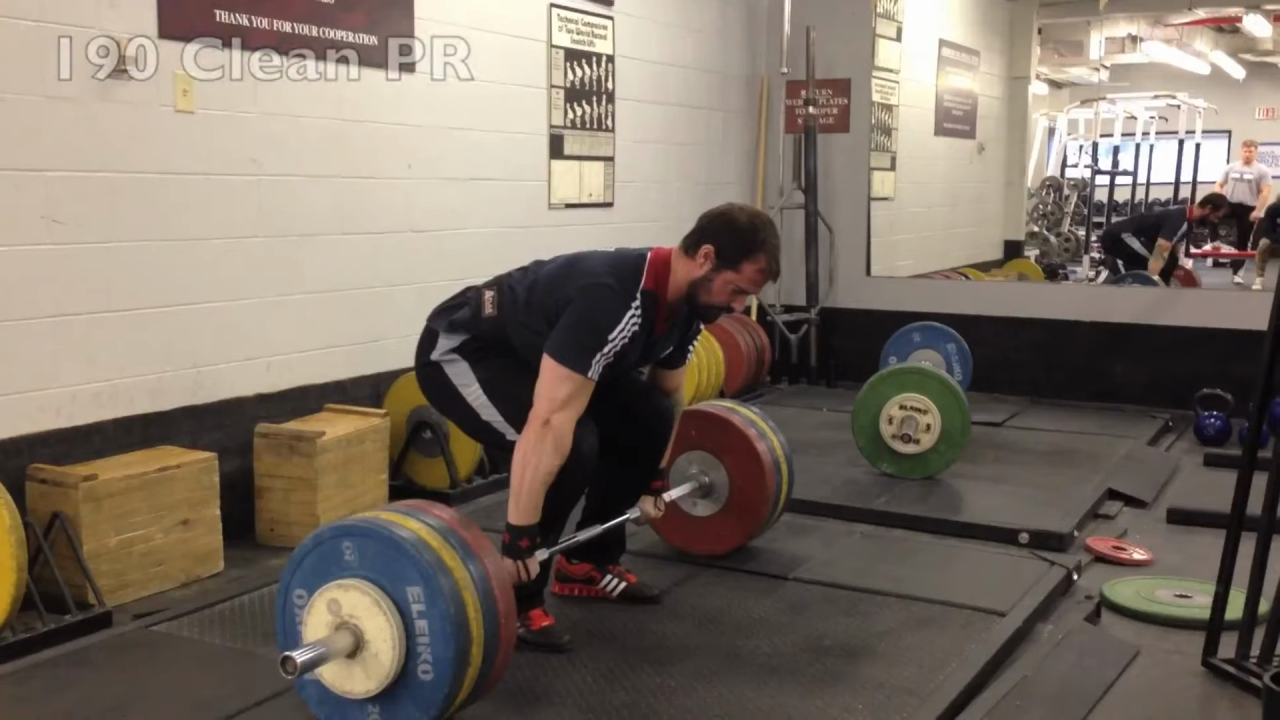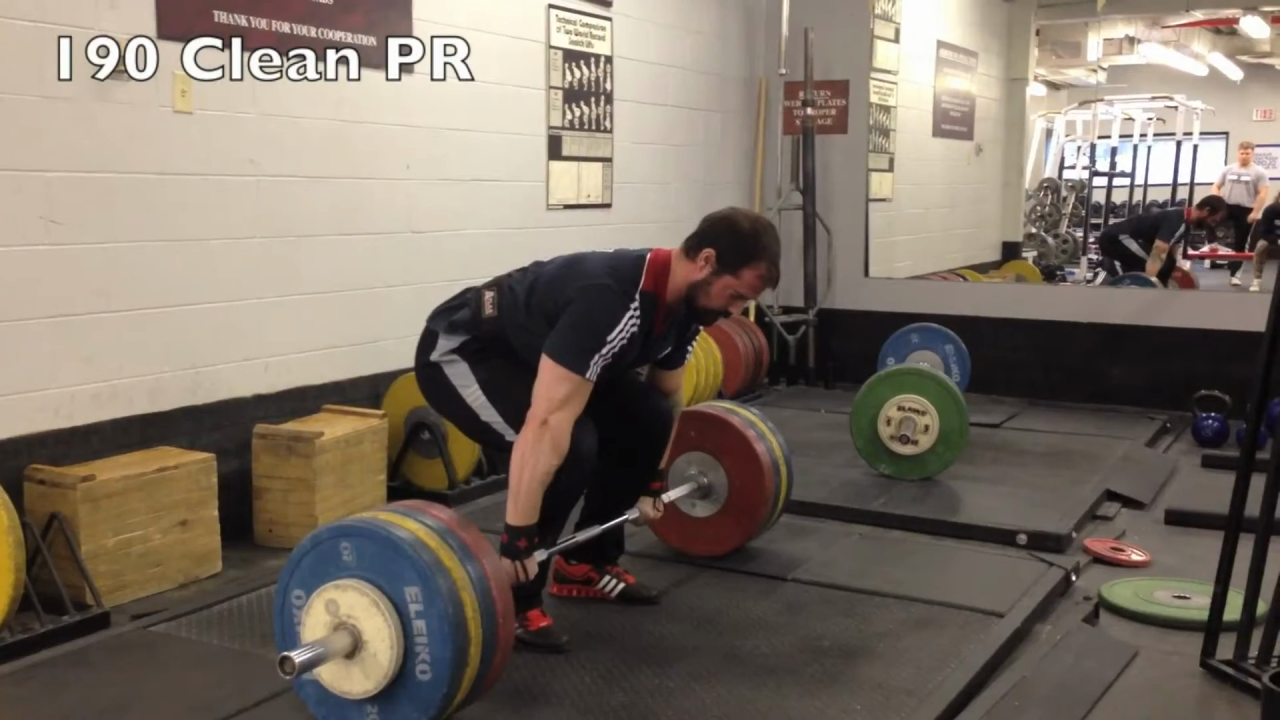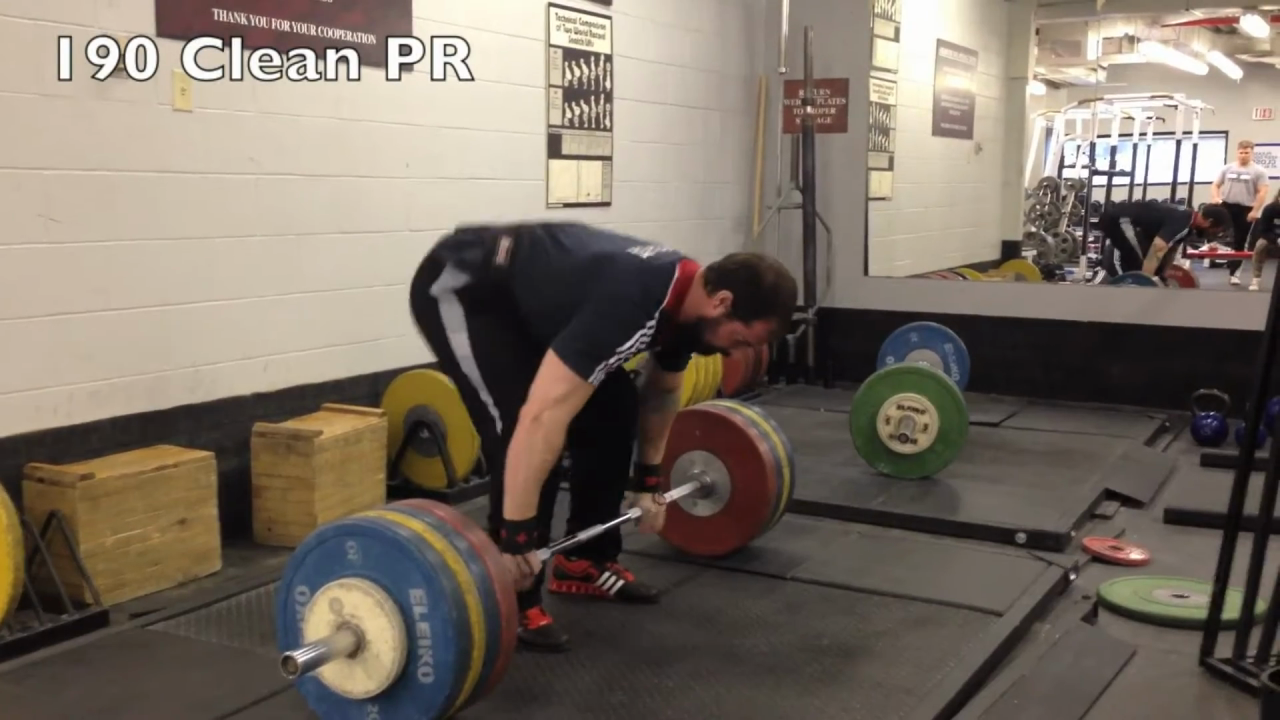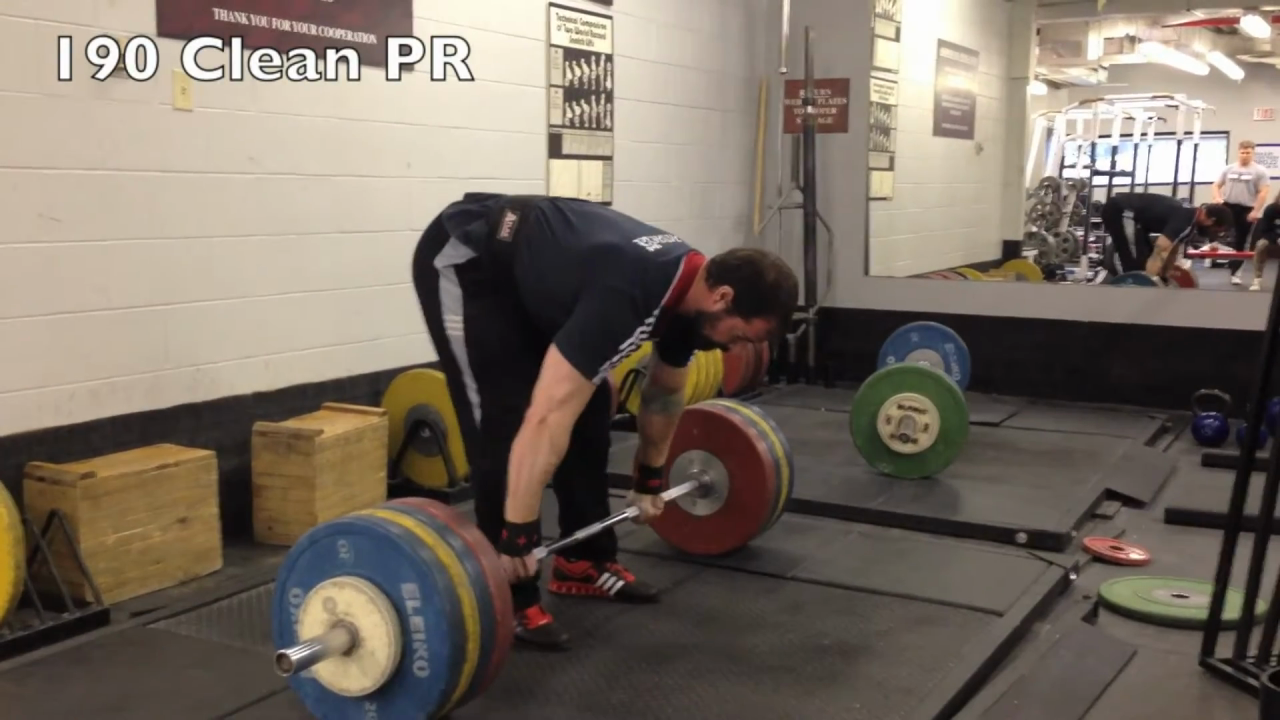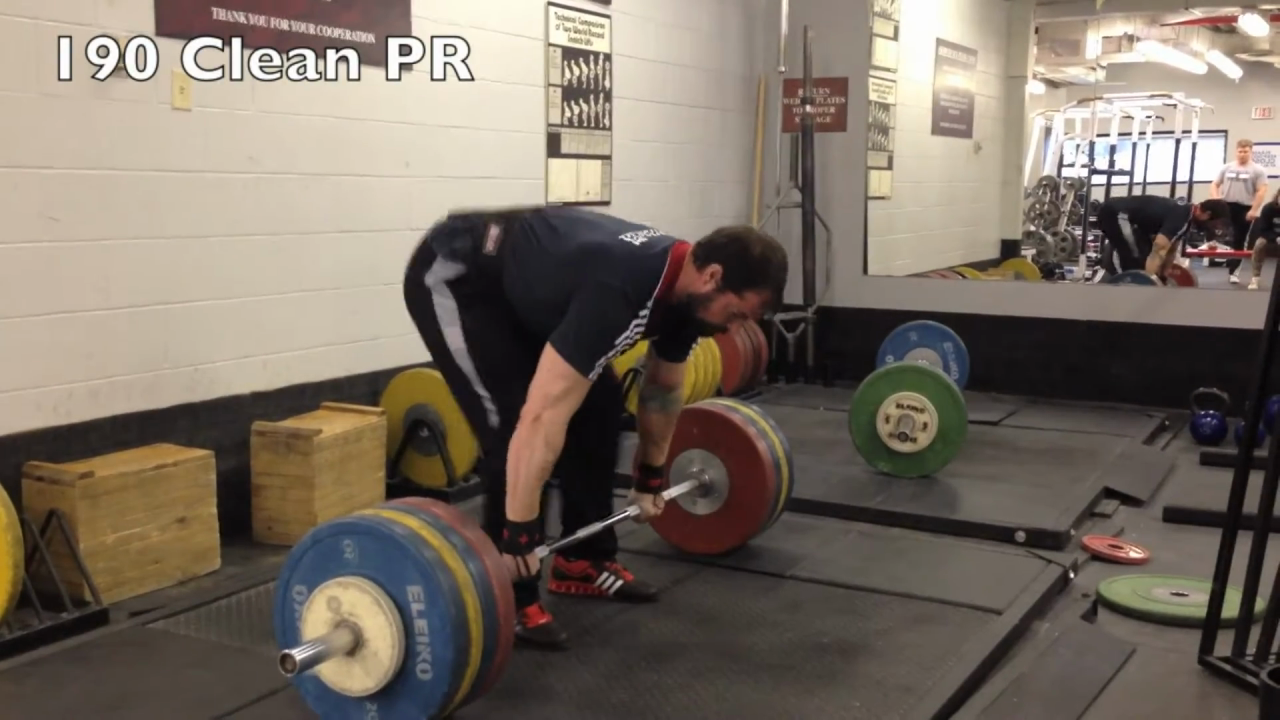
dt=0.5s
person 1, frame 1
left shoulder: (684, 303)
right shoulder: (610, 297)
left elbow: (667, 394)
right elbow: (551, 421)
left wrist: (652, 483)
right wrist: (518, 540)
left hip: (529, 351)
right hip: (460, 351)
left knee: (648, 418)
right knee: (574, 445)
left ankle: (587, 563)
right ankle: (513, 597)
person 1, frame 2
left shoulder: (682, 305)
right shoulder: (609, 298)
left elbow: (666, 394)
right elbow: (547, 423)
left wrist: (652, 484)
right wrist: (517, 541)
left hip: (525, 350)
right hip: (459, 352)
left knee: (647, 418)
right knee: (572, 446)
left ankle: (585, 562)
right ankle: (511, 600)
person 1, frame 3
left shoulder: (686, 292)
right shoulder: (630, 304)
left elbow: (661, 391)
right elbow: (542, 418)
left wrist: (647, 481)
right wrist: (517, 536)
left hip: (524, 293)
right hip: (460, 287)
left knee: (613, 407)
right knee: (520, 426)
left ankle: (584, 561)
person 1, frame 4
left shoulder: (688, 283)
right shoulder: (628, 296)
left elbow: (664, 393)
right elbow: (547, 418)
left wrist: (649, 480)
right wrist: (517, 536)
left hip: (524, 266)
right hip: (465, 258)
left knee: (588, 407)
right knee: (505, 419)
left ankle: (584, 561)
right ankle: (507, 595)
person 1, frame 5
left shoulder: (683, 288)
right shoulder: (623, 294)
left elbow: (663, 388)
right elbow: (542, 417)
left wrist: (650, 479)
right wrist: (517, 536)
left hip: (517, 291)
right hip: (456, 279)
left knee: (599, 407)
right knee: (550, 424)
left ankle: (583, 560)
